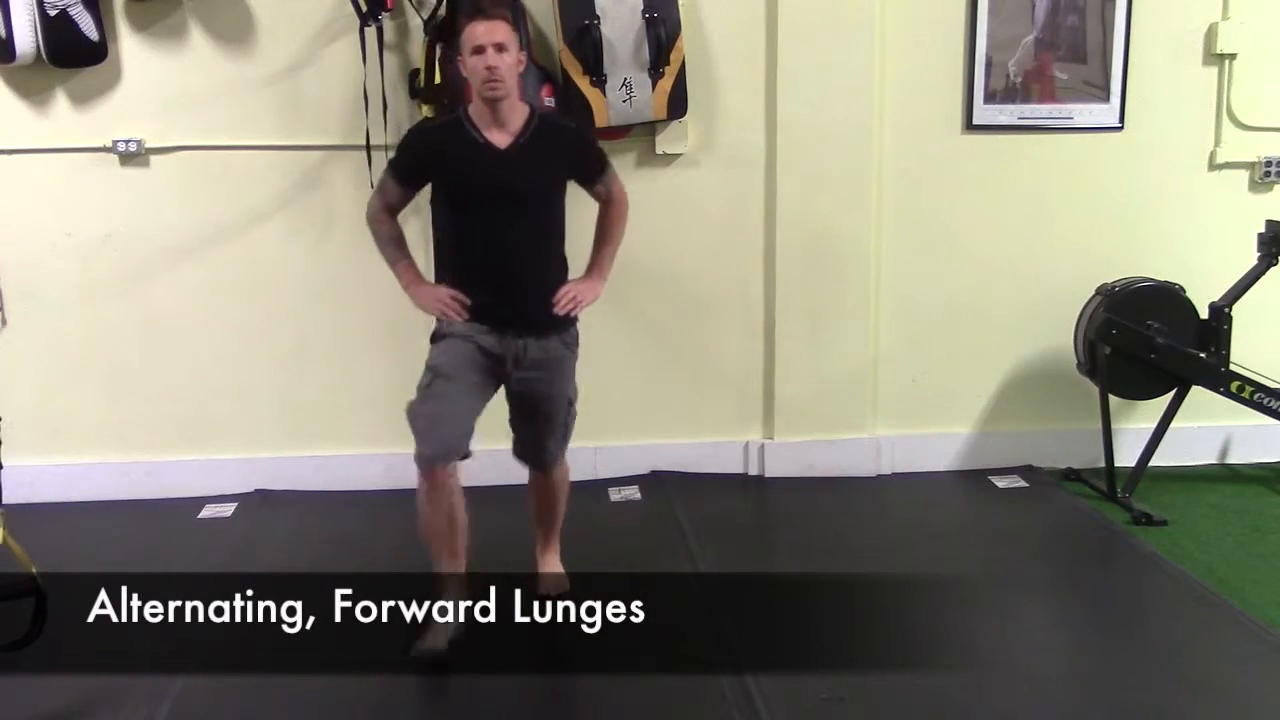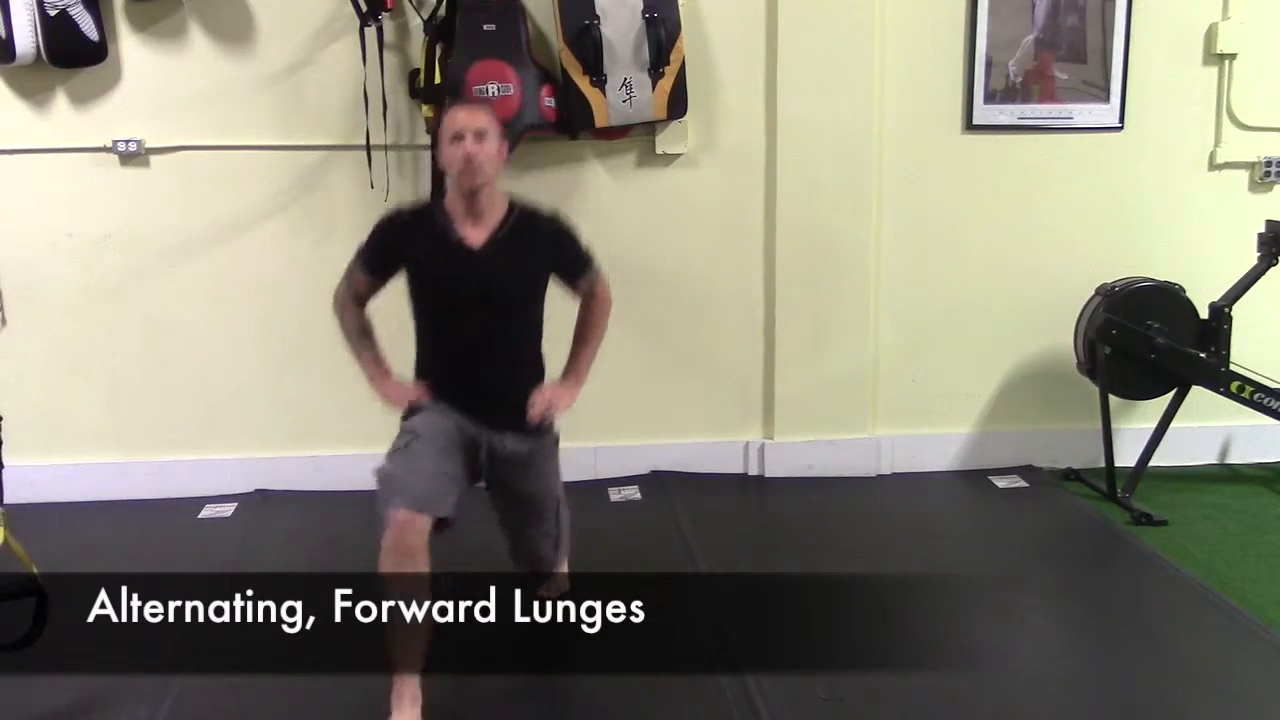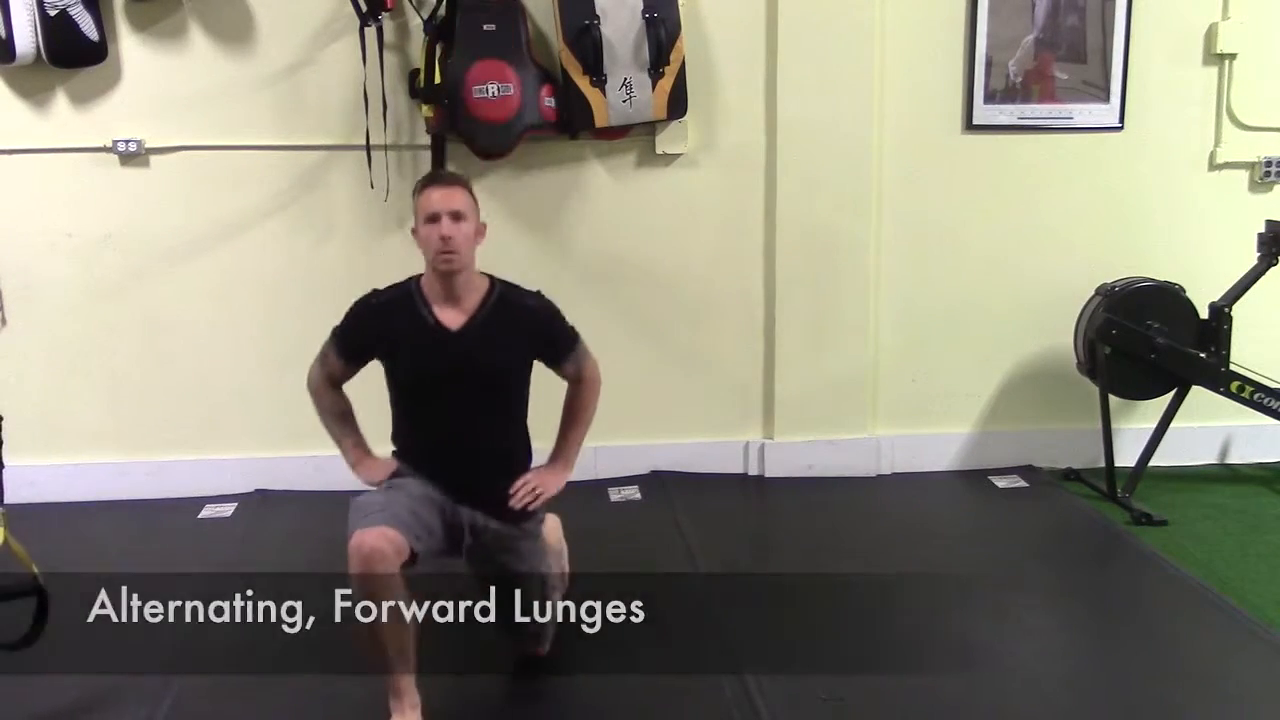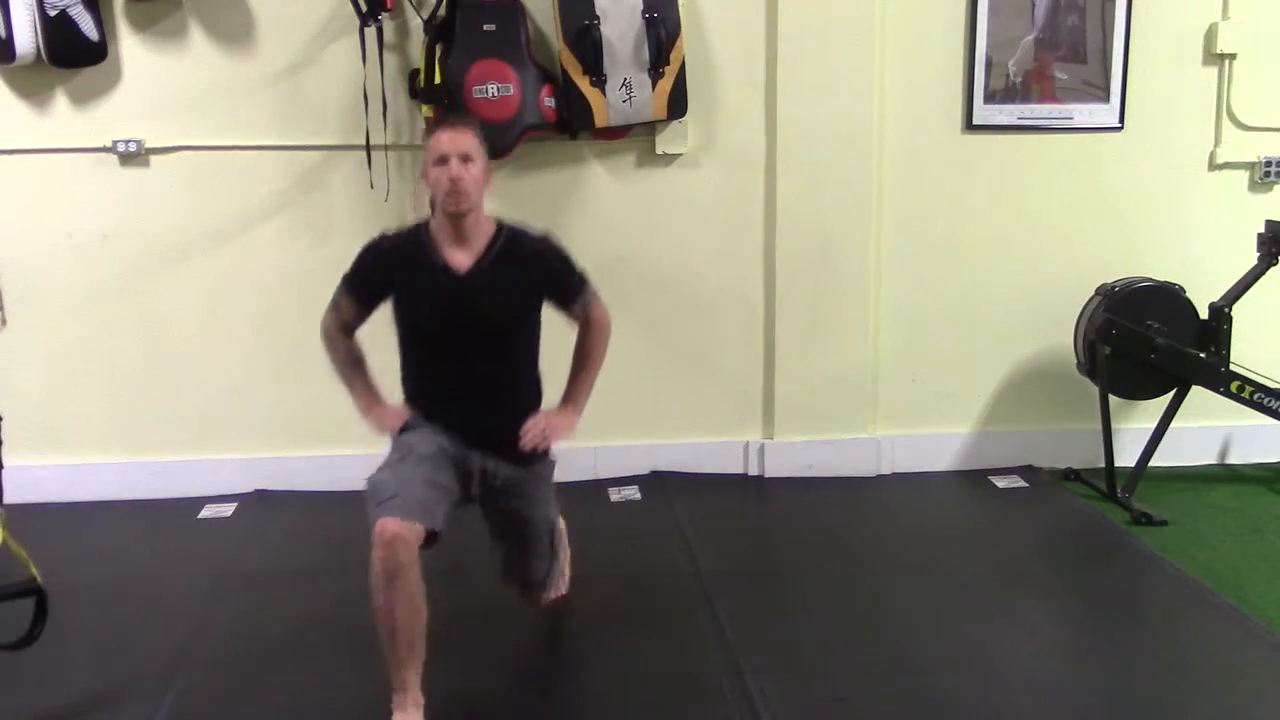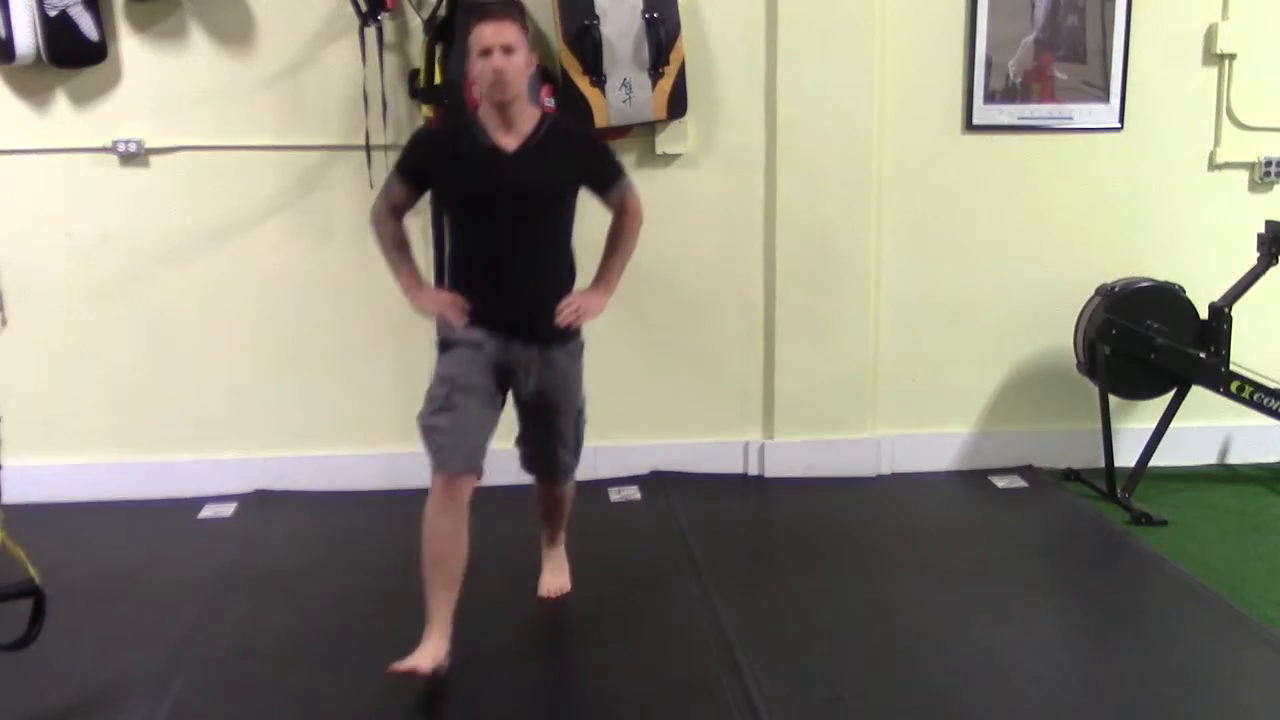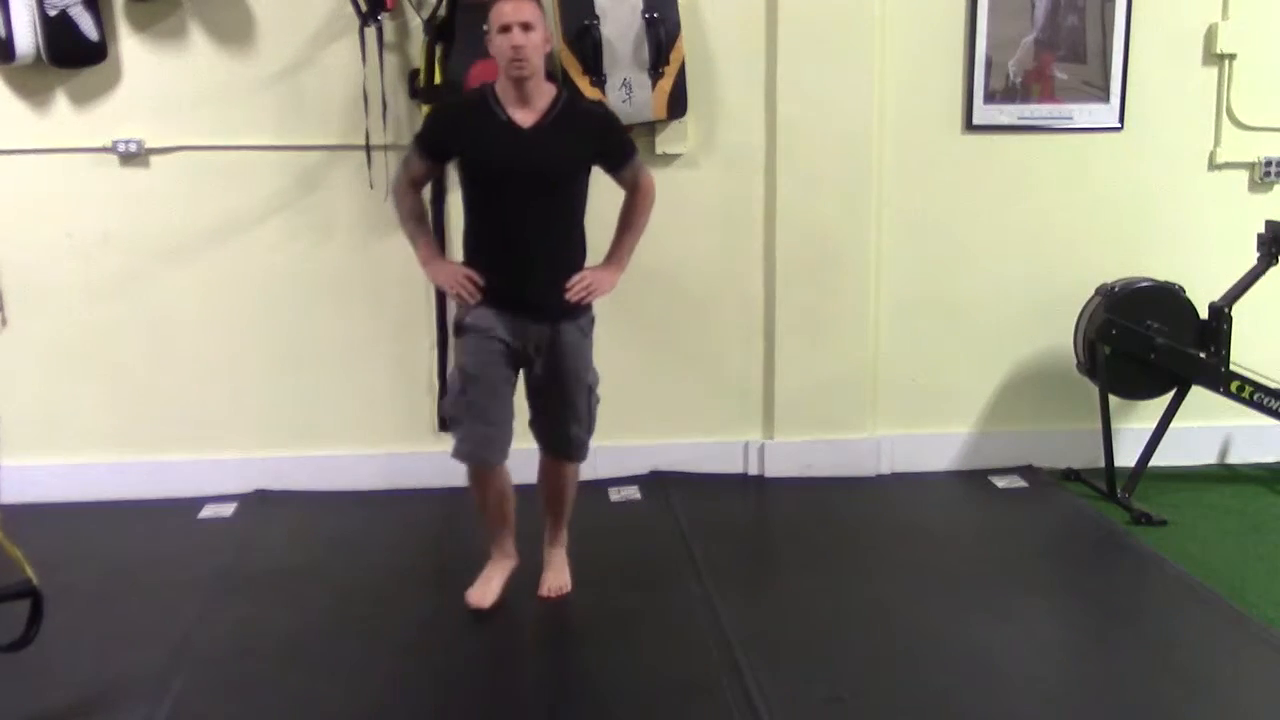
dt=0.3s
person 1, frame 1
left shoulder: (563, 137)
right shoulder: (432, 140)
left elbow: (615, 200)
right elbow: (380, 210)
left wrist: (595, 279)
right wrist: (416, 285)
left hip: (545, 330)
right hip: (467, 328)
left knee: (547, 460)
right knee: (435, 460)
left ankle: (548, 555)
right ankle: (451, 590)
person 1, frame 2
left shoulder: (544, 233)
right shoulder: (406, 230)
left elbow: (598, 295)
right elbow: (348, 298)
left wrist: (571, 381)
right wrist: (384, 378)
left hip: (521, 423)
right hip: (441, 414)
left knee: (544, 571)
right knee: (403, 528)
left ankle: (552, 535)
person 1, frame 3
left shoulder: (526, 313)
right shoulder: (382, 313)
left elbow: (586, 376)
right elbow: (322, 379)
left wrist: (560, 467)
right wrist: (360, 457)
left hip: (504, 499)
right hip: (421, 483)
left knee: (534, 644)
right knee: (369, 547)
left ankle: (547, 538)
person 1, frame 4
left shoulder: (533, 255)
right shoulder: (392, 255)
left elbow: (596, 322)
right elbow: (335, 326)
left wrist: (569, 410)
right wrist: (373, 402)
left hip: (515, 443)
right hip: (431, 435)
left knee: (533, 574)
right knee: (393, 538)
left ankle: (555, 535)
person 1, frame 5
left shoulder: (574, 143)
right shoulder: (440, 144)
left elbow: (628, 209)
right elbow: (386, 212)
left wrist: (602, 290)
right wrist: (416, 289)
left hip: (551, 335)
right hip: (473, 333)
left knee: (555, 470)
right knee: (451, 477)
left ankle: (553, 546)
right ankle: (435, 638)
person 1, frame 6
left shoulder: (588, 120)
right shoulder: (458, 116)
left elbow: (641, 189)
right elbow: (407, 185)
left wrist: (613, 267)
right wrist: (433, 261)
left hip: (563, 313)
right hip: (486, 312)
left knee: (564, 447)
right knee: (482, 451)
left ankle: (555, 548)
right ankle: (501, 552)
